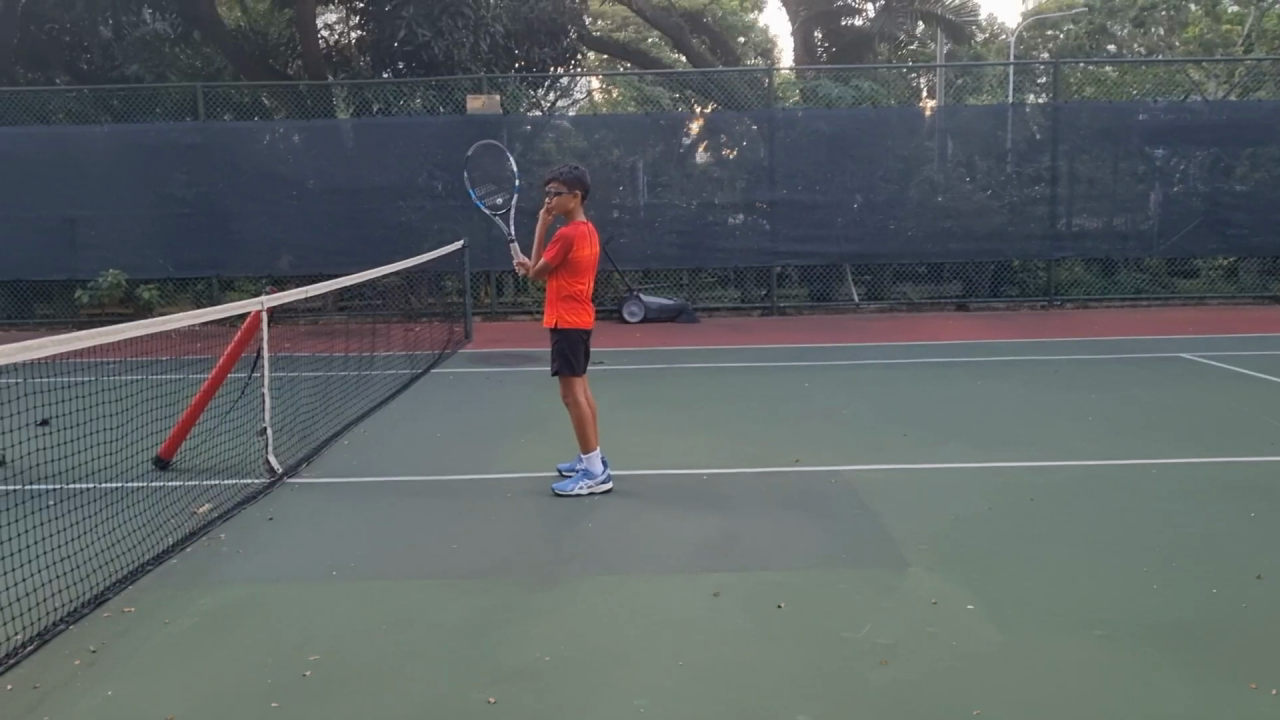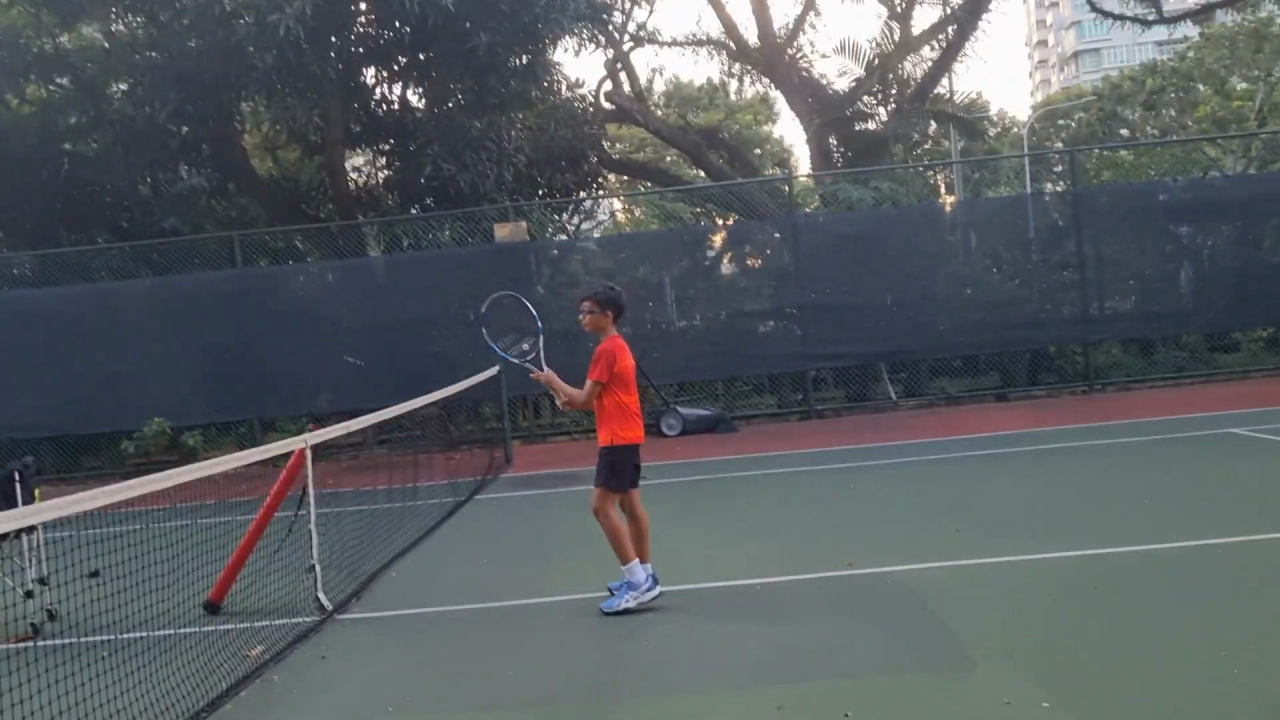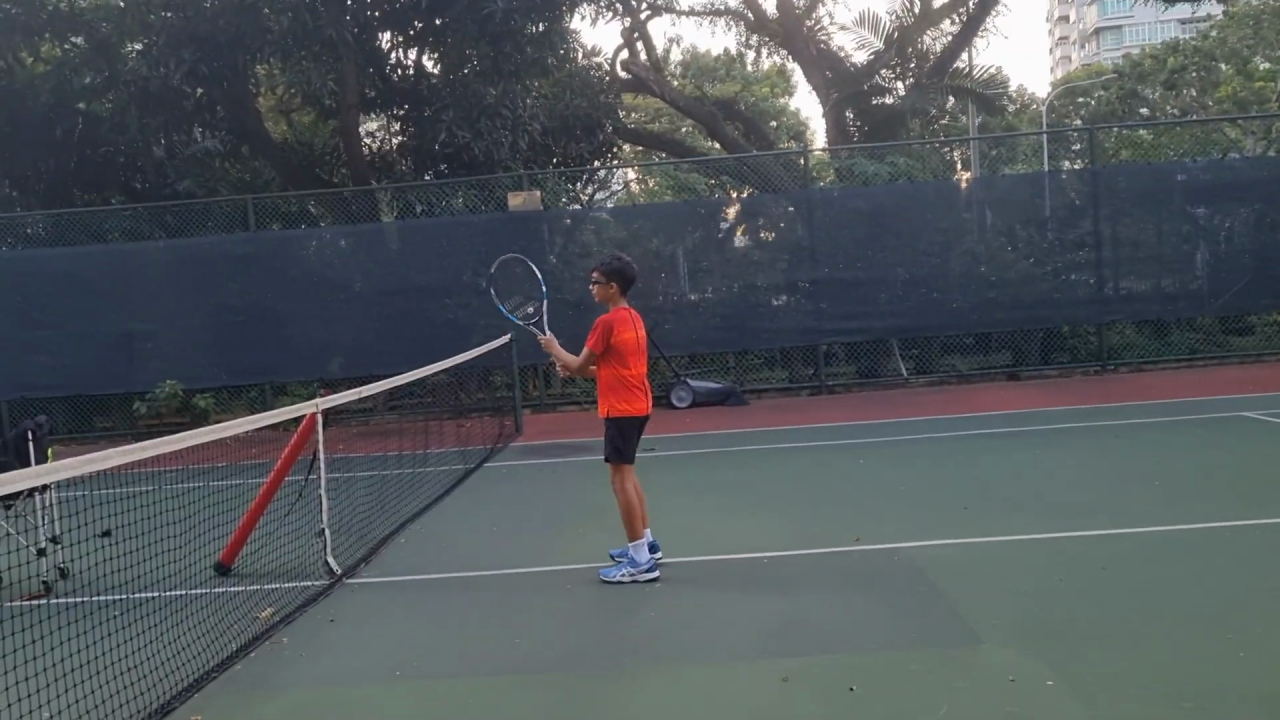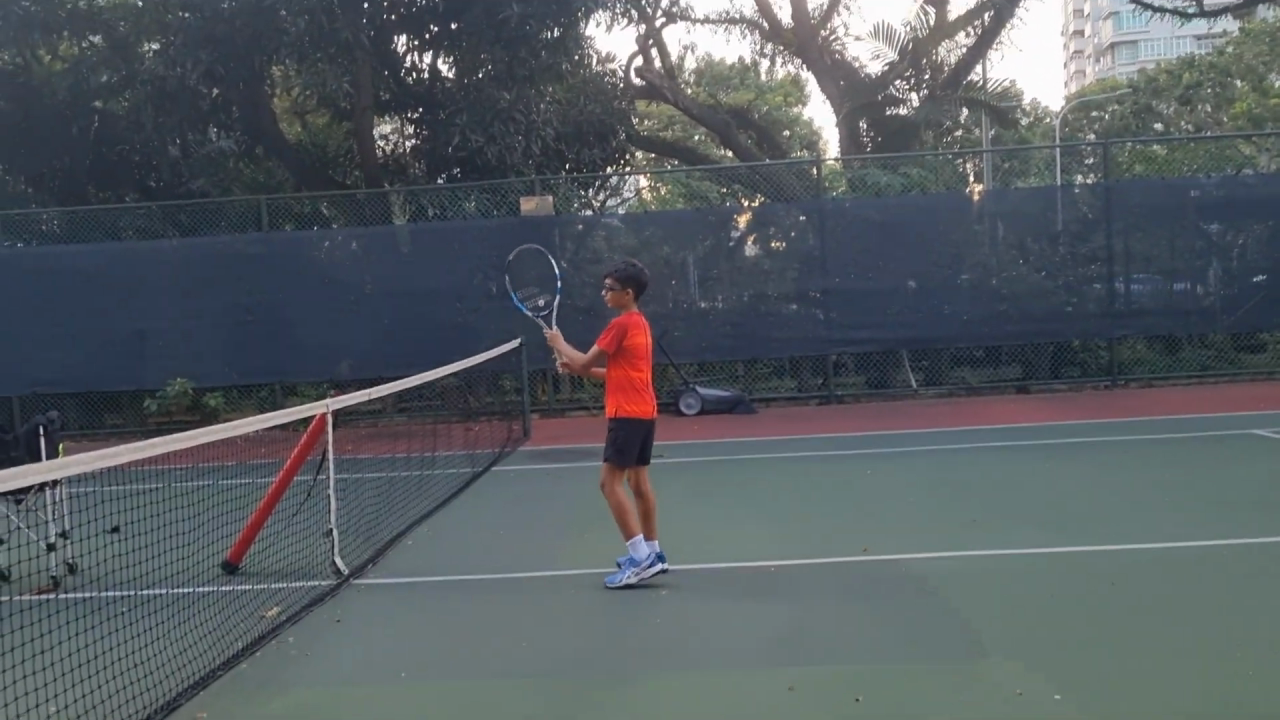
dt=0.4s
person 1, frame 1
left shoulder: (566, 235)
right shoulder: (587, 231)
left elbow: (536, 274)
left wrist: (541, 229)
right wrist: (532, 266)
left hip: (566, 322)
right hip: (580, 319)
left knee: (571, 394)
right knee: (581, 389)
left ankle: (595, 473)
right ankle: (592, 459)
person 1, frame 2
left shoulder: (605, 350)
right shoulder: (618, 347)
left elbow: (585, 399)
left wrist: (554, 382)
right wrist: (574, 401)
left hip: (618, 439)
right hip: (628, 436)
left knee: (603, 506)
right knee: (630, 504)
left ankle: (638, 584)
right ankle: (644, 574)
person 1, frame 3
left shoulder: (606, 322)
right shoulder: (633, 318)
left elbow: (578, 366)
left wrist: (553, 348)
right wrist: (576, 368)
left hip: (621, 410)
right hip: (638, 406)
left knee: (621, 481)
right knee: (627, 477)
left ankle: (641, 562)
right ankle: (646, 543)
person 1, frame 4
left shoulder: (620, 325)
right shoulder: (639, 324)
left elbow: (585, 363)
left wrist: (559, 344)
right wrist: (577, 367)
left hip: (628, 414)
right hip: (643, 412)
left knee: (610, 483)
right knee: (639, 481)
left ankle: (641, 557)
right ankle: (651, 552)
